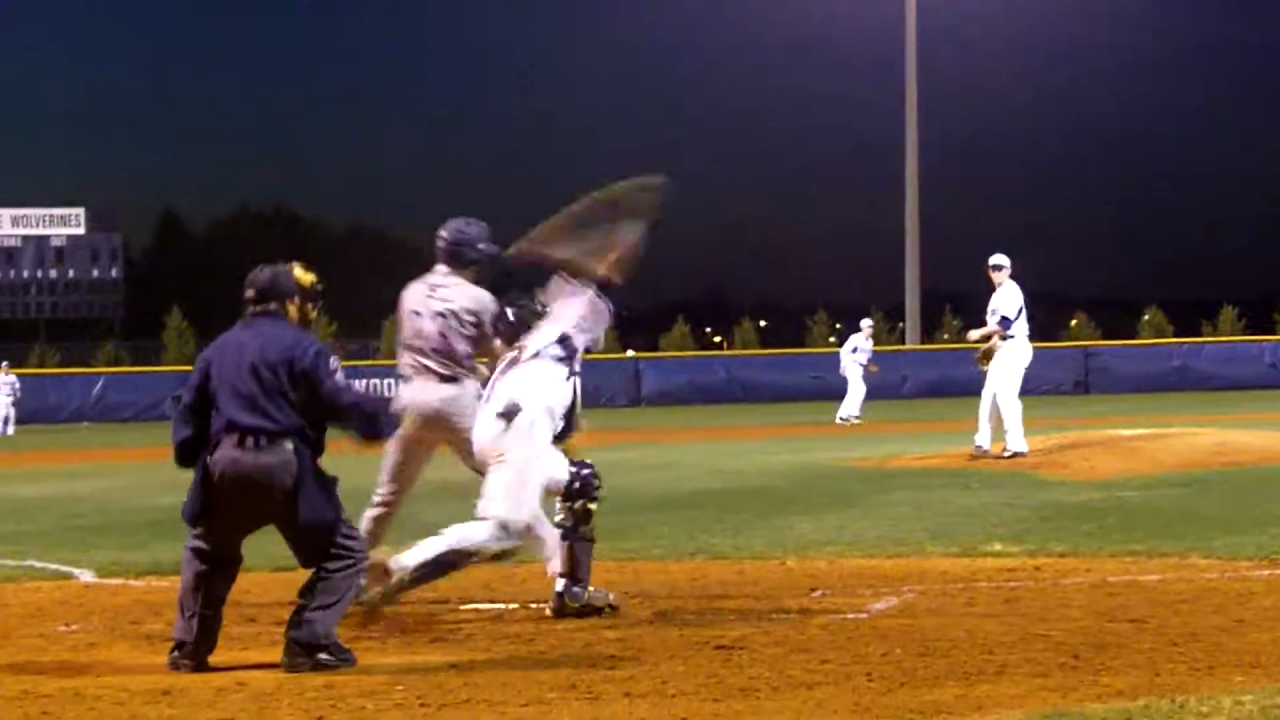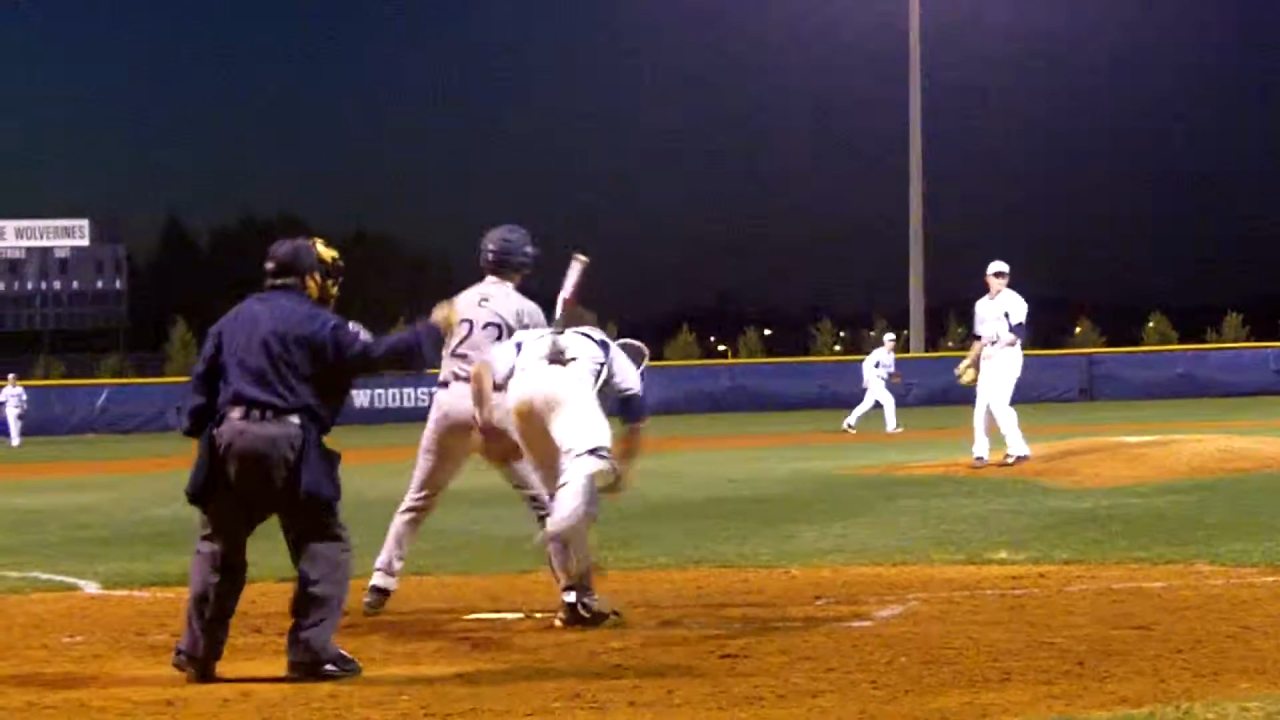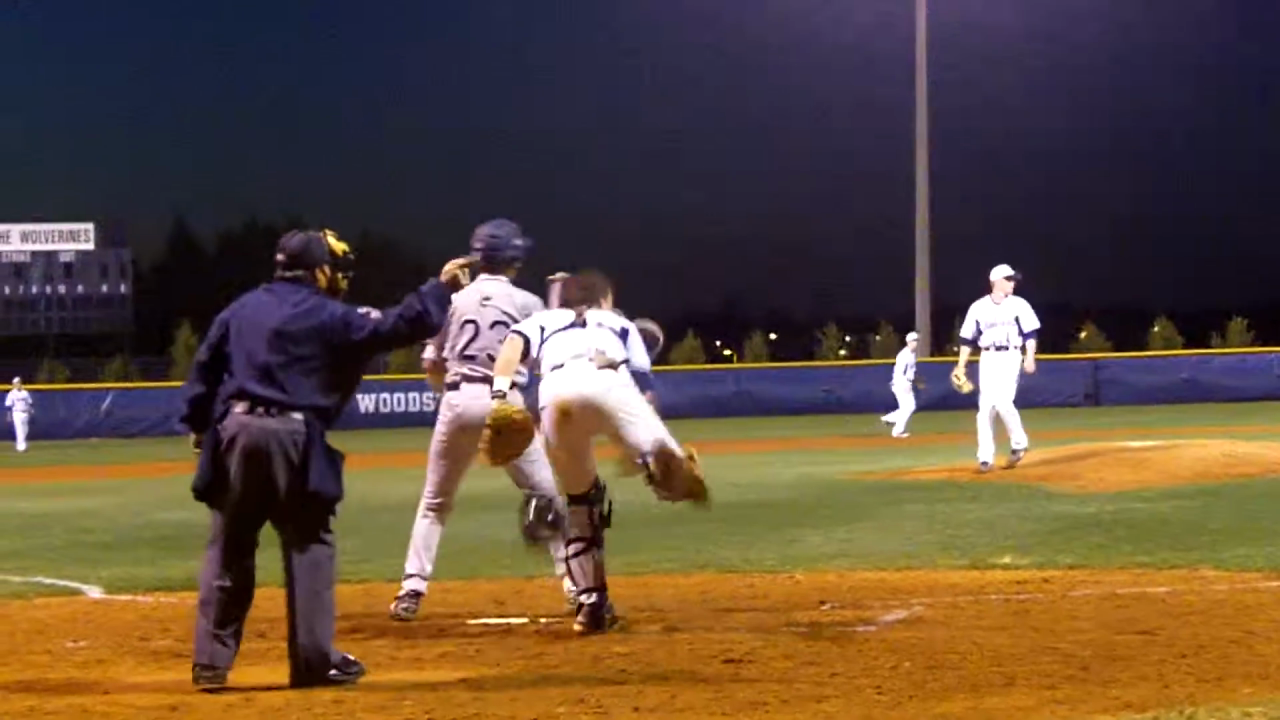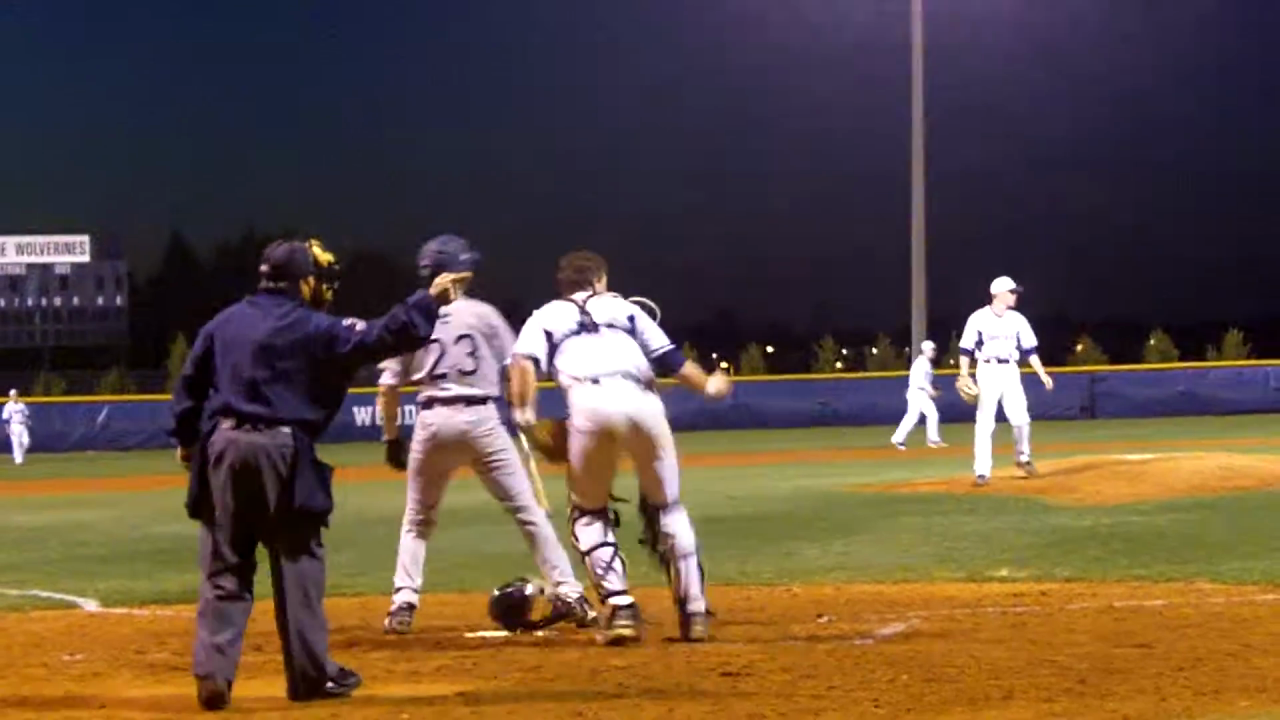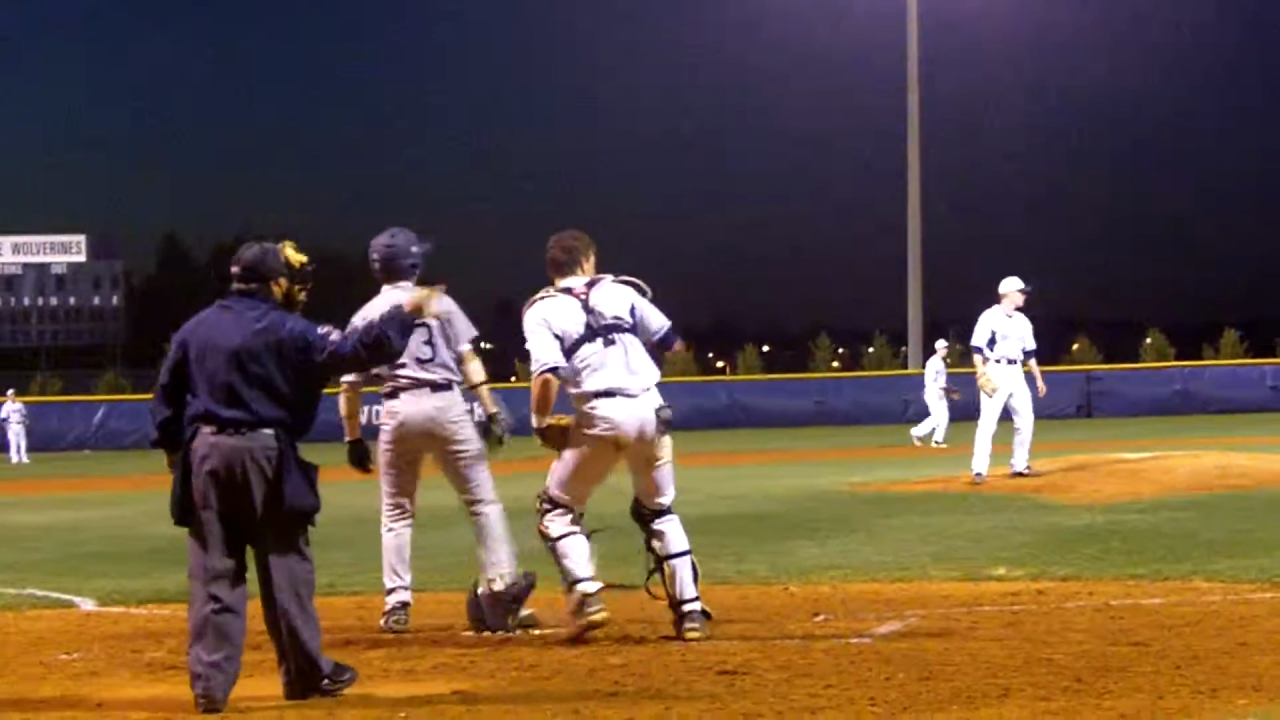
dt=0.2s
person 1, frame 1
left shoulder: (219, 348)
right shoulder: (303, 347)
left elbow: (188, 416)
right elbow: (344, 403)
left wrist: (198, 462)
right wrist: (383, 417)
left hip: (226, 464)
right hip: (285, 465)
left knee: (207, 550)
right knee: (345, 553)
left ankle: (189, 647)
right ankle: (307, 645)
person 1, frame 2
left shoulder: (234, 318)
right shoulder: (319, 324)
left elbow: (202, 381)
right elbow: (379, 354)
left wrist: (201, 432)
right wrist: (432, 328)
left hip: (231, 435)
right hip: (289, 440)
left knee: (217, 546)
right knee: (321, 547)
left ankle: (198, 654)
right ankle: (311, 654)
person 1, frame 3
left shoulder: (240, 309)
right shoulder: (330, 317)
left elbow: (204, 369)
right elbow: (396, 324)
left wrist: (198, 422)
right wrist: (441, 286)
left hip: (235, 430)
right hip: (293, 437)
left knee: (227, 552)
right knee: (307, 547)
left ankle: (212, 658)
right ankle: (314, 661)
person 1, frame 4
left shoulder: (223, 323)
right shoulder: (313, 329)
left elbow: (189, 385)
right elbow: (378, 337)
left wrist: (187, 437)
right wrist: (427, 300)
left hip: (222, 446)
right hip: (281, 451)
left knee: (223, 566)
right knee: (296, 562)
left ankle: (212, 672)
right ankle: (311, 674)
person 1, frame 5
left shoulder: (194, 328)
right shoulder: (288, 331)
left elbow: (167, 393)
right elbow: (351, 352)
left wrist: (173, 443)
right wrist: (404, 315)
left hip: (204, 453)
right hip: (264, 453)
left knee: (213, 571)
right knee: (285, 565)
left ankle: (211, 680)
right ankle: (306, 673)
person 2, frame 1
left shoulder: (411, 292)
right shoulder: (479, 299)
right elbow: (492, 353)
left hip: (411, 395)
right hip: (456, 397)
left knee: (388, 494)
person 2, frame 2
left shoulder: (462, 300)
right shoulder: (527, 310)
left hip: (448, 399)
left knee: (418, 500)
right knee: (541, 494)
left ankle: (381, 584)
person 2, frame 3
left shoulder: (451, 300)
right shoulder: (527, 303)
left elbow: (433, 363)
left hip: (457, 401)
left knee: (435, 503)
right knee: (546, 496)
left ankle: (411, 589)
right ankle: (574, 587)
person 2, frame 4
right shoulder: (483, 314)
left elbow: (389, 387)
left wrist: (391, 438)
left hip: (432, 421)
right hip: (481, 418)
left knee: (418, 520)
right knee: (528, 511)
left ankle: (404, 603)
right ankle: (569, 596)
person 2, frame 5
left shoulder: (364, 317)
right shoulder: (440, 304)
left elbow: (350, 384)
right elbow: (468, 360)
left wrist: (353, 438)
right wrist: (489, 408)
left hip: (396, 411)
right hip: (445, 405)
left knee: (397, 512)
right knee: (483, 502)
left ankle: (397, 603)
right ankle: (502, 590)
person 3, frame 1
right shoulder: (564, 326)
right hip: (519, 432)
left knee: (581, 481)
right knee: (499, 533)
left ankle: (572, 592)
right ankle: (396, 572)
person 3, frame 2
left shoulder: (524, 340)
right shoulder: (604, 345)
left elbow: (482, 370)
right elbow: (634, 409)
left wrist: (486, 419)
right wrist: (625, 459)
left hip: (520, 392)
right hip: (566, 382)
left knee: (562, 489)
right knee: (589, 465)
left ankle: (578, 601)
person 3, frame 3
left shoulder: (544, 320)
right shoulder: (622, 325)
left elbow: (514, 344)
right elbow: (643, 385)
left wrist: (502, 392)
left hip: (555, 390)
right hip: (604, 381)
left knee: (581, 501)
right knee: (663, 460)
left ankle: (591, 604)
right ankle: (674, 460)
person 3, frame 4
left shoulder: (545, 317)
right shoulder: (624, 308)
left elbow: (522, 364)
right elbow: (672, 362)
left wrist: (526, 417)
right wrist: (707, 385)
left hip: (591, 408)
right hip: (641, 402)
left knee: (590, 516)
right knee: (667, 509)
left ankle: (620, 609)
right ankle: (694, 612)
person 3, frame 5
left shoulder: (542, 310)
right shoulder: (622, 291)
left elbow: (545, 377)
right elbow: (670, 344)
left wrist: (542, 423)
left hip: (598, 417)
right hip: (648, 410)
left knee: (557, 508)
right knee: (659, 512)
left ankle: (586, 595)
right ankle: (690, 611)
person 4, frame 1
left shoulder: (1011, 291)
right shoulder: (997, 294)
left elbow: (1004, 324)
left wrist: (979, 333)
right wrist: (986, 339)
left hip: (1016, 347)
right hip: (1002, 349)
left knee: (1006, 396)
right knee: (988, 394)
left ankle: (1017, 446)
right ankle: (983, 443)
person 4, frame 2
left shoulder: (1013, 299)
right shoulder: (981, 304)
left elbow: (1017, 331)
left wrist: (996, 348)
right wrist: (970, 359)
left hip: (1008, 356)
right hip: (988, 357)
left knee: (998, 403)
right knee: (982, 404)
left ankle: (1018, 450)
right ankle: (981, 453)
person 4, frame 3
left shoulder: (1019, 304)
right shoulder: (978, 307)
left elbow: (1030, 333)
right elbow: (966, 338)
left wrist: (1029, 357)
right wrist: (961, 364)
left hip: (1010, 357)
right hip: (988, 359)
left knee: (1002, 403)
right knee: (985, 409)
left ankle: (1018, 444)
right ankle: (985, 458)
person 4, frame 4
left shoulder: (1018, 320)
right shoulder: (978, 318)
left elbow: (1029, 349)
right elbow: (965, 349)
left wrist: (1042, 373)
right wrist: (964, 374)
left hip: (1010, 371)
right hip: (988, 371)
left knee: (1019, 417)
right knee: (985, 422)
left ankle: (1023, 457)
right ankle: (982, 471)
person 4, frame 5
left shoulder: (1023, 321)
right shoulder: (990, 317)
left elbow: (1030, 353)
right elbow: (977, 347)
left wrist: (1038, 378)
right wrist: (981, 371)
left hip: (1016, 373)
right hip: (996, 374)
left knee: (1025, 420)
right knee: (987, 422)
left ankle: (1019, 465)
right ankle: (979, 469)
